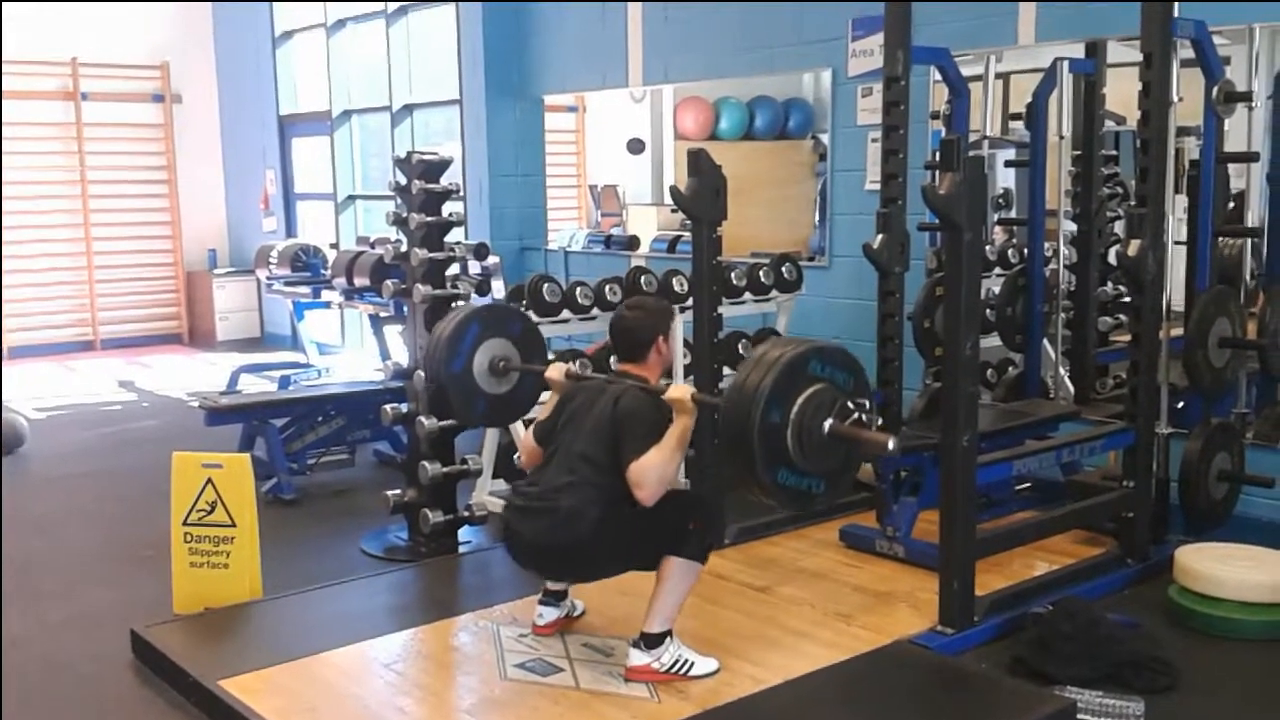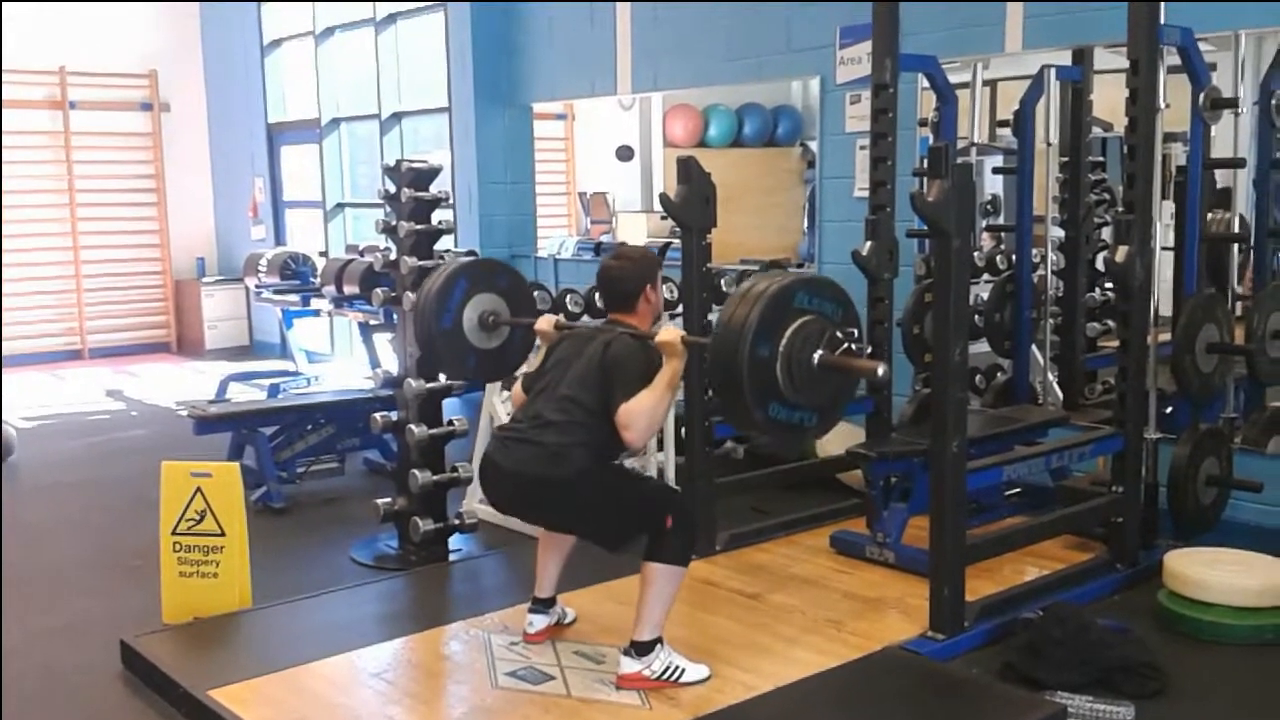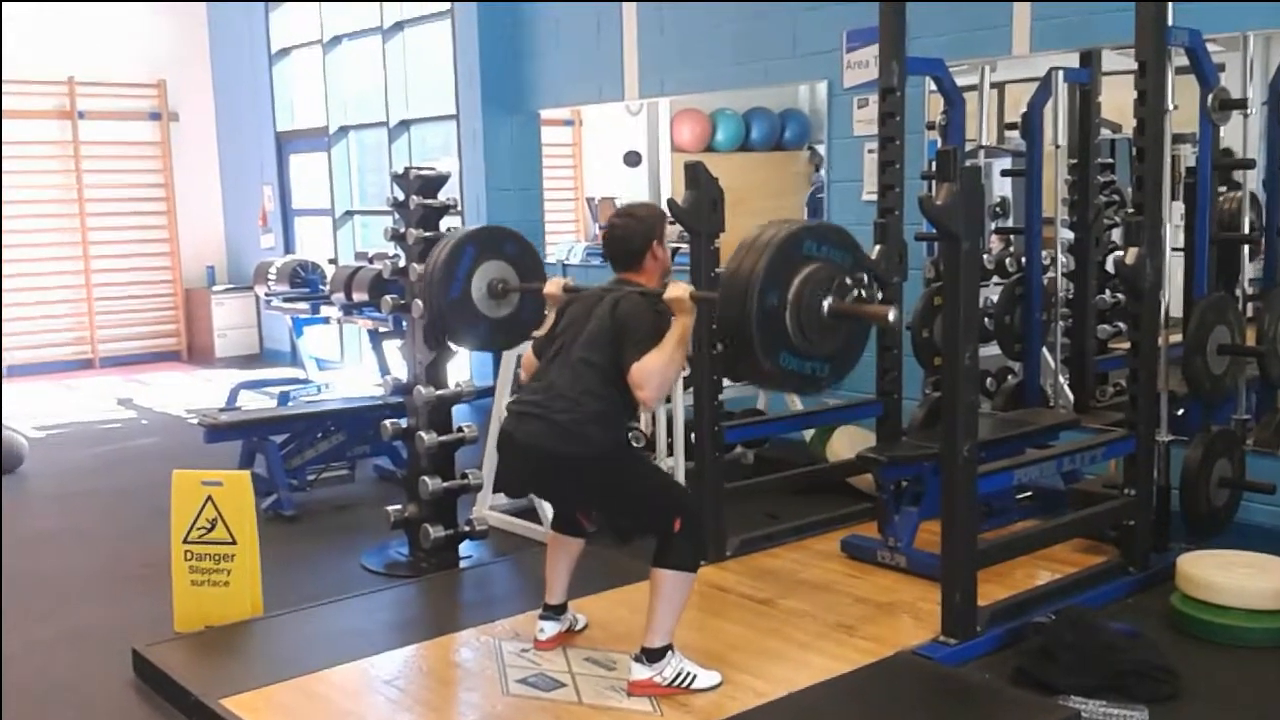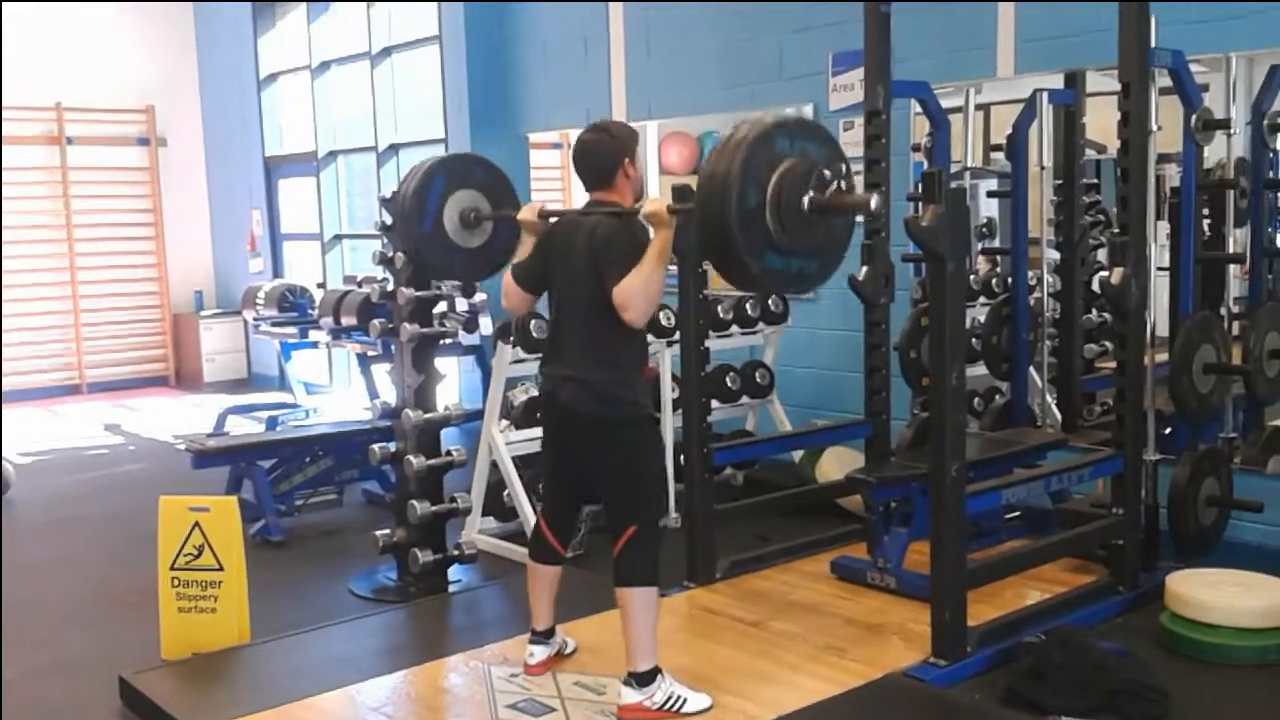
dt=0.5s
person 1, frame 1
left shoulder: (582, 390)
right shoulder: (642, 404)
left elbow: (528, 457)
right elbow: (646, 491)
right wrist: (683, 420)
left hip: (518, 532)
right hip: (563, 541)
right knee: (693, 517)
left ankle: (551, 605)
right ankle: (652, 650)
person 1, frame 2
left shoulder: (573, 339)
right shoulder: (635, 350)
right elbow: (634, 432)
right wrist: (673, 364)
left hip: (497, 470)
right hip: (544, 477)
left knee: (569, 494)
right knee: (673, 517)
left ankle: (542, 611)
right ankle: (643, 656)
person 1, frame 3
left shoulder: (583, 300)
right shoulder: (643, 307)
left elbow: (529, 370)
right elbow: (647, 389)
right wrist: (683, 320)
left hip: (517, 438)
right hip: (570, 444)
left knee: (577, 501)
right knee: (682, 522)
left ankle: (553, 619)
right ankle: (655, 664)
person 1, frame 4
left shoulder: (559, 230)
right shoulder: (621, 228)
left elbow: (512, 300)
right elbow: (634, 307)
left wrist: (528, 235)
right wrist: (662, 235)
left hip: (561, 396)
right hip: (612, 405)
left knee: (555, 519)
right knee: (637, 534)
left ankle: (541, 642)
